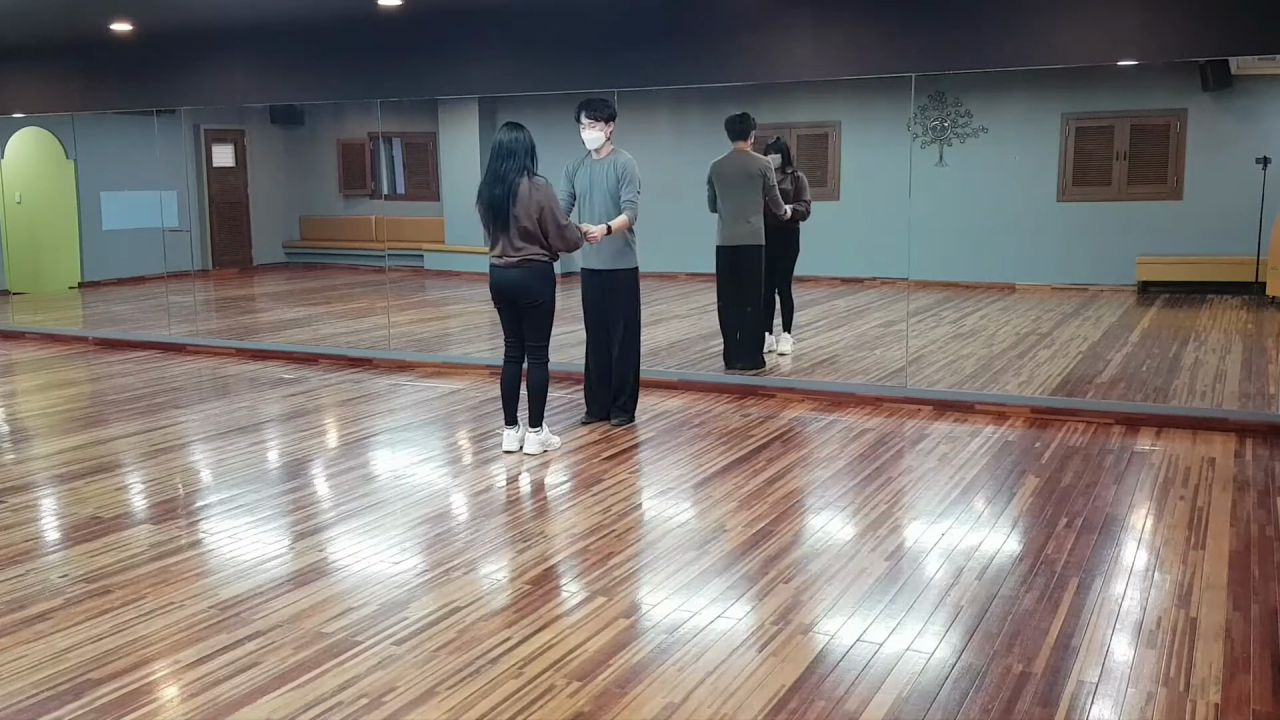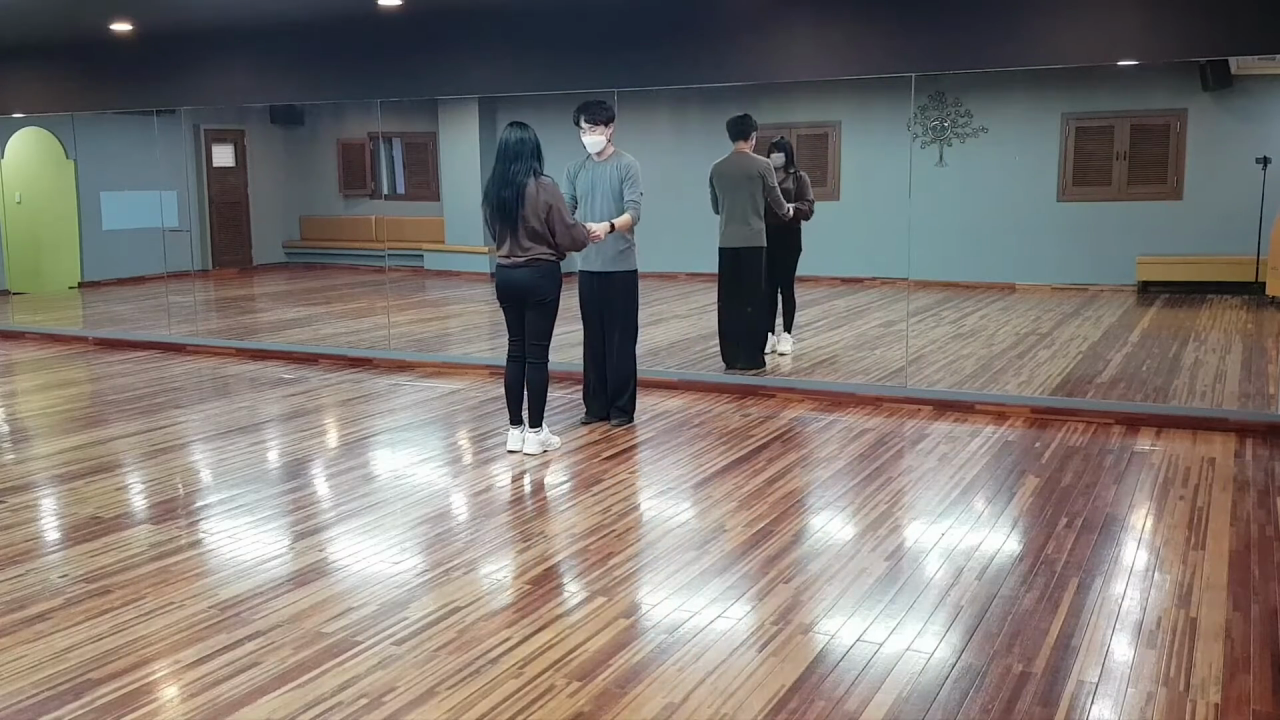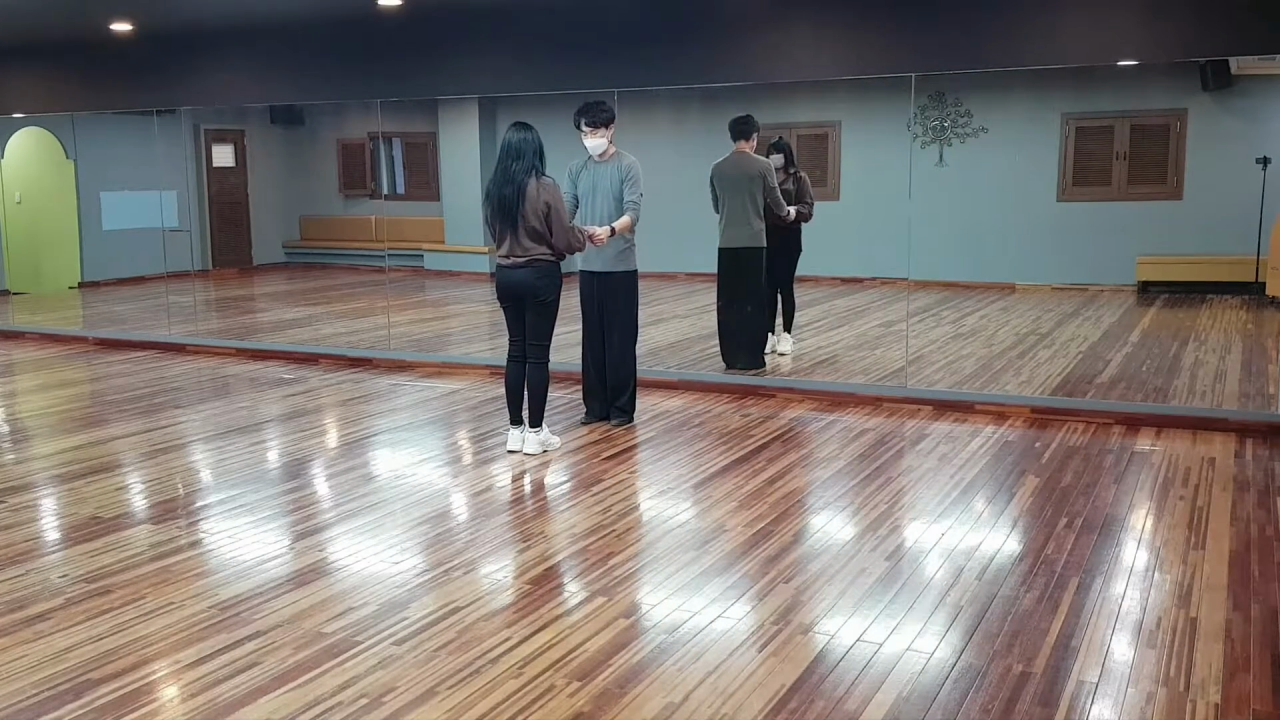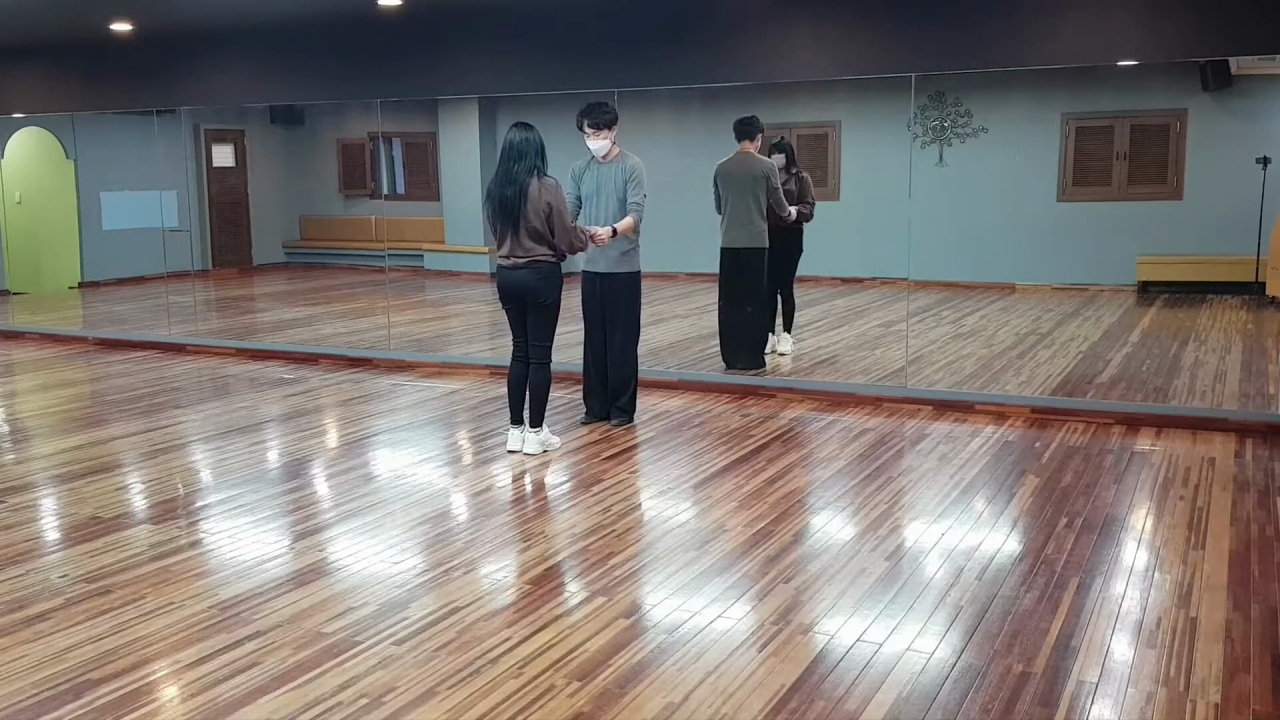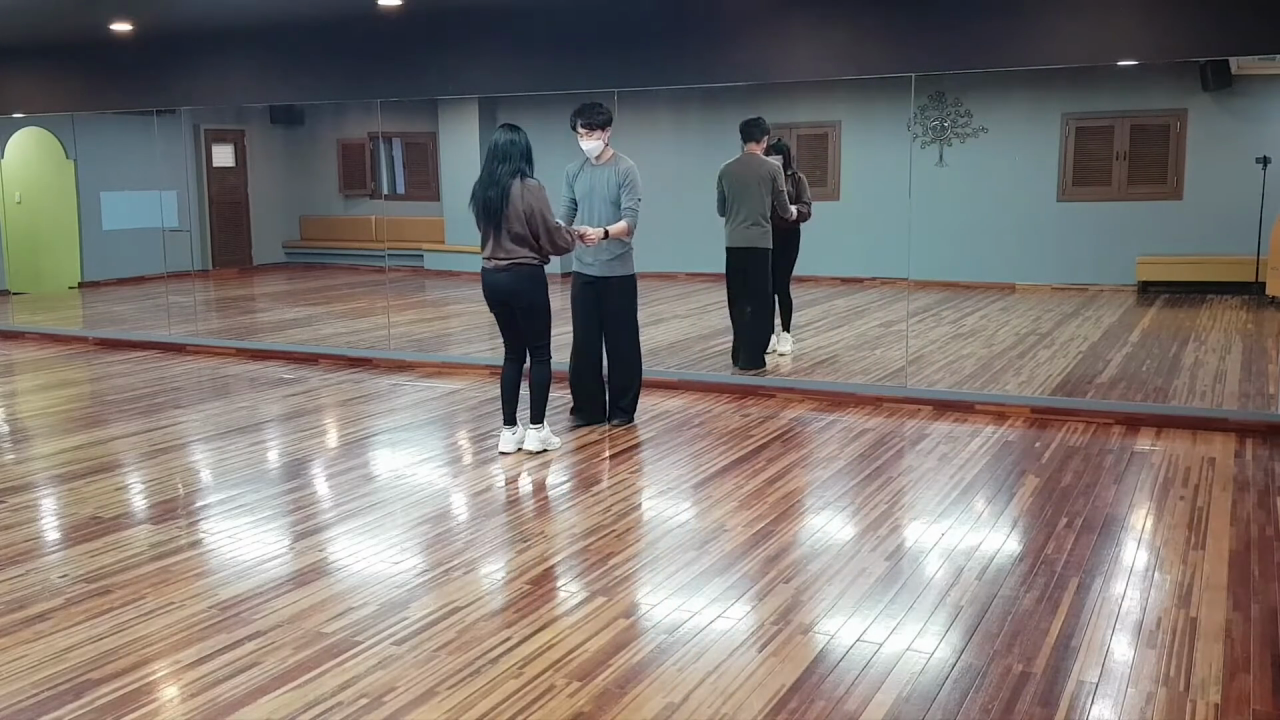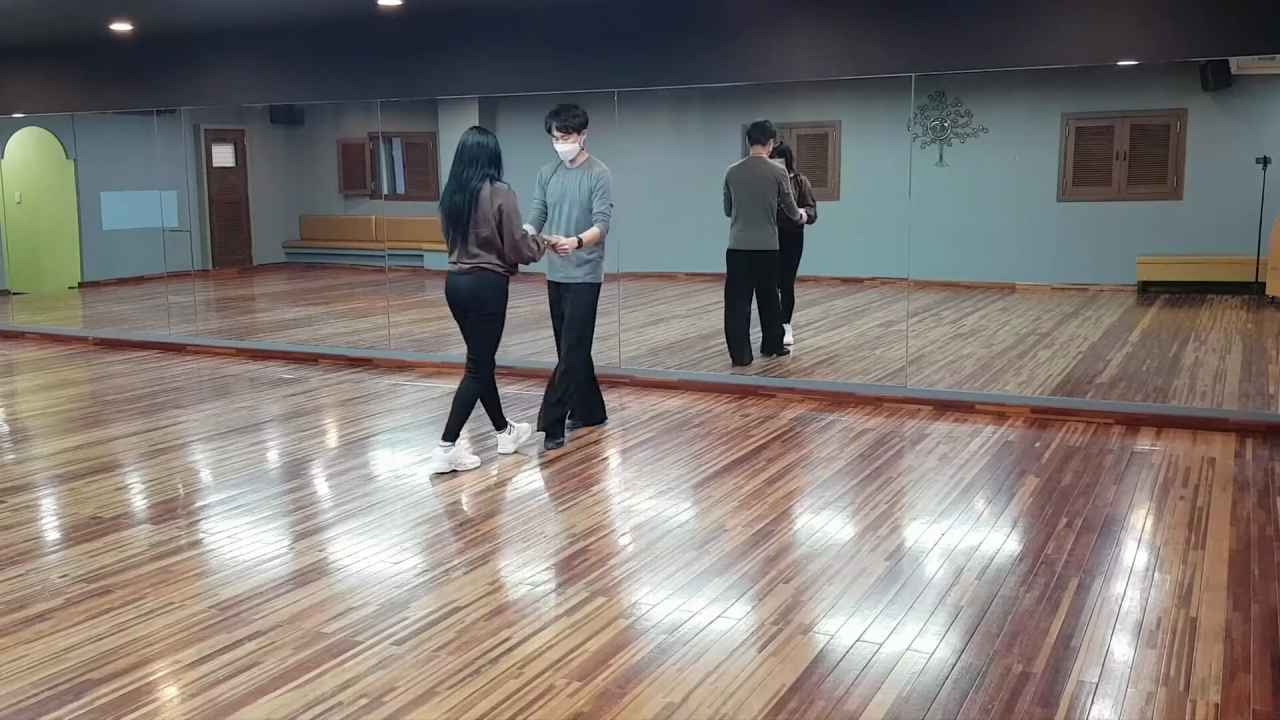
dt=0.5s
person 1, frame 1
left shoulder: (487, 189)
right shoulder: (537, 187)
right elbow: (562, 237)
right wrist: (580, 234)
left hip: (500, 275)
right hip: (533, 275)
left knee: (513, 352)
right knee: (537, 355)
left ankle: (511, 430)
right ankle: (535, 433)
person 1, frame 2
left shoulder: (493, 189)
right shoulder: (543, 187)
right elbow: (569, 236)
right wrist: (585, 233)
left hip: (506, 275)
right hip: (539, 275)
left knee: (515, 351)
right knee: (536, 354)
left ankle: (515, 429)
right ankle: (535, 433)
person 1, frame 3
left shoulder: (494, 188)
right shoulder: (544, 187)
right elbow: (564, 239)
right wrist: (583, 236)
left hip: (506, 274)
right hip: (540, 275)
left knee: (516, 351)
right knee: (537, 354)
left ankle: (515, 429)
right ankle: (535, 433)
person 1, frame 4
left shoulder: (496, 188)
right shoulder: (546, 187)
right elbow: (566, 240)
right wrist: (586, 235)
left hip: (507, 275)
right hip: (540, 276)
left knee: (520, 352)
right knee: (540, 355)
left ankle: (515, 430)
right ankle: (535, 433)
person 1, frame 5
left shoulder: (482, 189)
right shoulder: (529, 188)
right elbow: (552, 239)
right wrist: (572, 234)
left hip: (492, 277)
right hip: (524, 277)
left knee: (513, 353)
right knee: (539, 354)
left ankle: (509, 431)
right ankle: (536, 430)
person 1, frame 6
left shoulder: (451, 194)
right shoulder: (498, 193)
right elbow: (517, 248)
right wrist: (540, 243)
left hip: (456, 282)
right hip: (486, 285)
left knee: (481, 362)
right knee: (478, 369)
left ankle: (504, 431)
right ankle: (446, 447)
person 2, frame 1
left shoulder: (624, 163)
right shoulder: (575, 167)
left elbow: (630, 212)
right elbow: (562, 207)
left wrist: (605, 229)
left hip: (621, 264)
right hip: (590, 264)
left knee: (623, 335)
right knee: (595, 335)
left ankle: (623, 407)
right ankle: (597, 404)
person 2, frame 2
left shoulder: (626, 165)
right shoulder: (575, 169)
left elbow: (634, 212)
right elbow: (565, 210)
left wrist: (608, 227)
left hip: (620, 266)
right hip: (588, 266)
left knee: (621, 338)
right knee: (593, 337)
left ankle: (622, 407)
right ankle: (596, 404)
person 2, frame 3
left shoulder: (627, 165)
right shoulder: (576, 169)
left elbow: (633, 213)
right elbow: (566, 210)
left wrist: (609, 230)
left hip: (620, 266)
right hip: (588, 266)
left knee: (620, 338)
right knee: (592, 337)
left ankle: (621, 407)
right ankle: (596, 404)
person 2, frame 4
left shoulder: (631, 166)
right shoulder: (579, 170)
left elbow: (636, 214)
right elbow: (569, 211)
left wrist: (611, 231)
left hip: (623, 267)
right hip: (591, 266)
left knee: (622, 338)
right knee: (594, 338)
left ankle: (621, 407)
right ankle: (596, 405)
person 2, frame 5
left shoulder: (625, 169)
right shoulder: (574, 172)
left elbow: (630, 221)
right elbow: (565, 215)
left wrist: (602, 233)
left hip: (617, 270)
right hip: (583, 269)
left knee: (621, 341)
right knee: (585, 341)
left ankle: (623, 407)
right ankle: (589, 407)
person 2, frame 6
left shoulder: (598, 174)
right shoulder: (547, 174)
left elbow: (602, 225)
right elbow: (537, 218)
left wrist: (575, 241)
left hip: (584, 274)
right hip: (556, 273)
left knee: (572, 349)
right knee: (571, 348)
left ankle: (552, 423)
right ankle: (588, 410)
person 3, frame 1
left shoulder: (716, 167)
right shoulder: (762, 164)
right elbow: (774, 201)
right wrist: (784, 212)
left hip: (725, 242)
right hip: (752, 241)
left knee: (728, 299)
right knee: (751, 300)
left ankle: (732, 356)
right ankle: (749, 357)
person 3, frame 2
left shoulder: (717, 168)
right shoulder: (761, 165)
right elbow: (776, 201)
right wrist: (787, 211)
left hip: (726, 243)
right hip: (752, 242)
left knee: (728, 301)
right knee: (752, 301)
left ankle: (731, 356)
right ankle: (750, 358)
person 3, frame 3
left shoulder: (717, 168)
right shoulder: (762, 166)
right elbow: (776, 203)
right wrist: (789, 213)
left hip: (726, 243)
right hip: (753, 242)
left knee: (727, 301)
right knee: (752, 301)
left ankle: (731, 357)
right ankle: (750, 358)
person 3, frame 4
left shoulder: (721, 168)
right shoulder: (766, 166)
right elbow: (779, 204)
right wrist: (790, 213)
left hip: (728, 243)
right hip: (755, 242)
left knee: (728, 301)
right knee: (753, 301)
left ankle: (731, 357)
right ankle: (750, 358)
person 3, frame 5
left shoulder: (727, 169)
right shoulder: (772, 168)
right elbow: (783, 208)
right wrist: (792, 214)
left hip: (733, 242)
right hip: (760, 242)
left knee: (737, 299)
right knee: (759, 302)
left ankle: (740, 354)
right ankle: (752, 358)
person 3, frame 6
left shoulder: (733, 172)
right shoulder: (777, 172)
right elbow: (789, 209)
right wrist: (801, 216)
left hip: (737, 245)
right hip: (766, 244)
left knee: (737, 301)
right knee: (768, 298)
left ankle: (740, 354)
right ankle: (772, 345)
person 4, frame 1
left shoulder: (796, 178)
left elbow: (805, 208)
left wrist: (788, 209)
left hip: (787, 238)
right hip: (763, 237)
left knee: (783, 287)
right knee: (766, 288)
left ankle: (786, 336)
right ankle: (767, 335)
person 4, frame 2
left shoulder: (799, 178)
left elbow: (808, 208)
left wrist: (791, 208)
left hip: (788, 237)
right hip: (765, 236)
left knee: (786, 287)
right knee: (768, 288)
left ankle: (786, 335)
right ankle: (769, 334)
person 4, frame 3
left shoulder: (799, 178)
left elbow: (807, 208)
left wrist: (794, 211)
left hip: (789, 237)
right hip: (765, 237)
left knee: (786, 287)
right knee: (769, 288)
left ankle: (786, 336)
right ankle: (769, 335)
person 4, frame 4
left shoulder: (801, 178)
left elbow: (809, 208)
left wrist: (795, 211)
left hip: (790, 237)
right hip: (767, 237)
left knee: (786, 287)
right knee: (769, 288)
left ankle: (786, 336)
right ankle: (769, 335)
person 4, frame 5
left shoulder: (797, 179)
left elbow: (806, 208)
left wrist: (795, 211)
left hip: (788, 238)
left knee: (782, 286)
left ankle: (785, 335)
right ankle: (769, 335)
person 4, frame 6
left shoulder: (800, 181)
left elbow: (811, 209)
left wrist: (803, 214)
left hip: (792, 238)
left knee: (787, 285)
left ankle: (785, 327)
